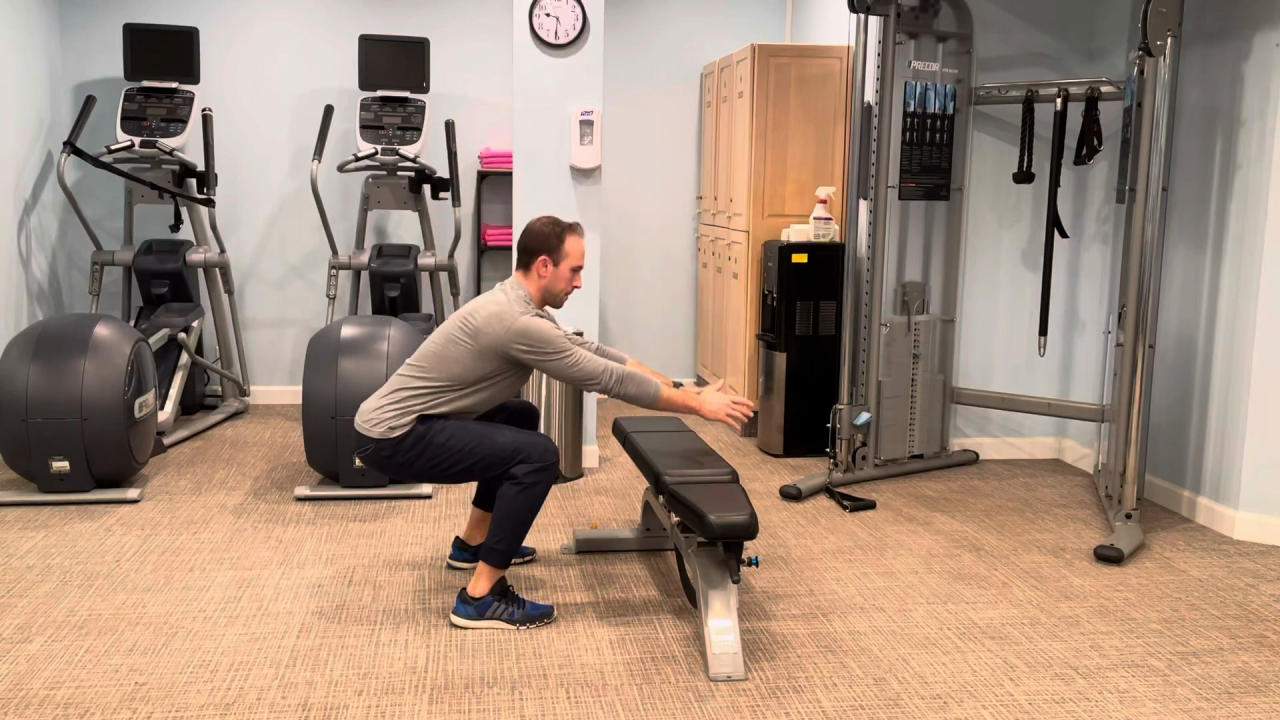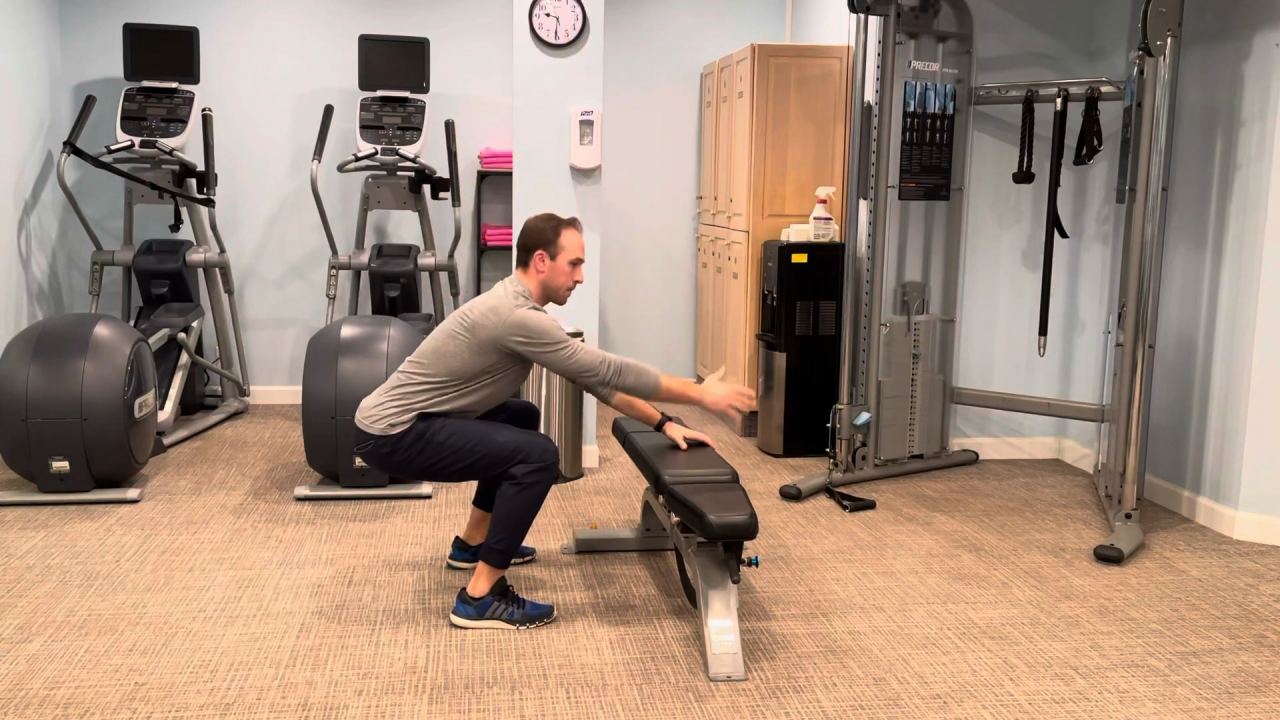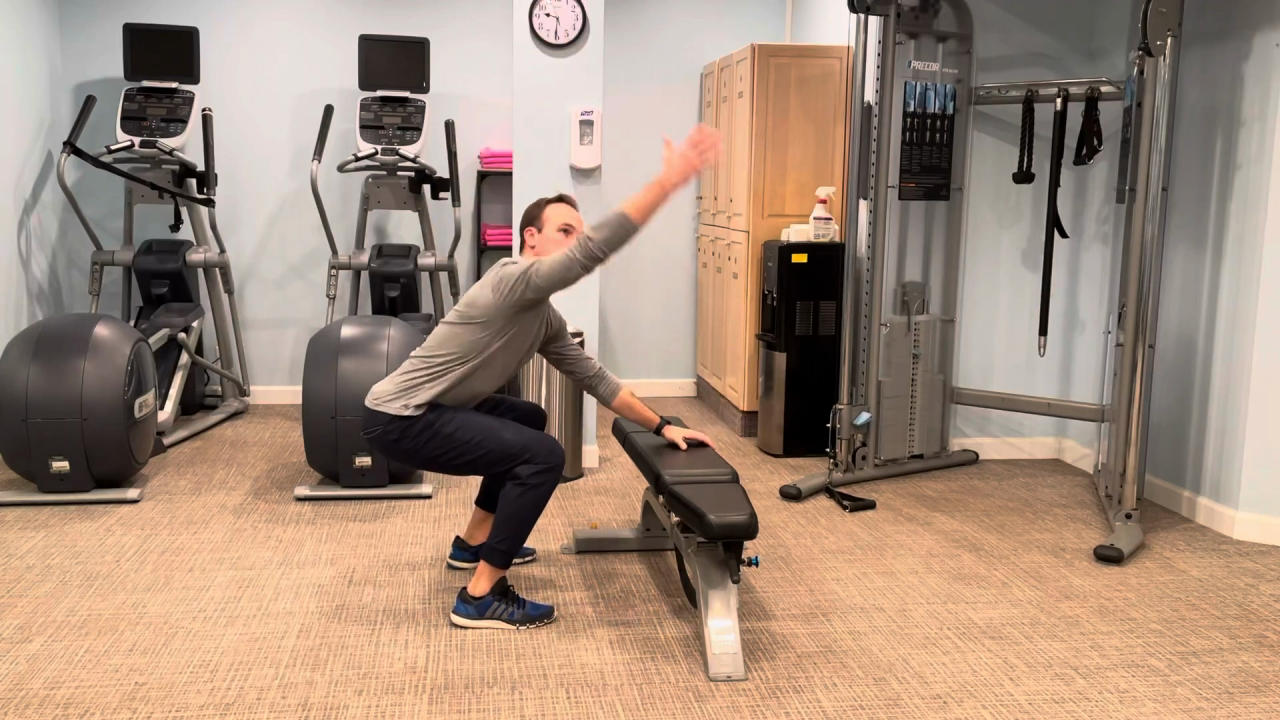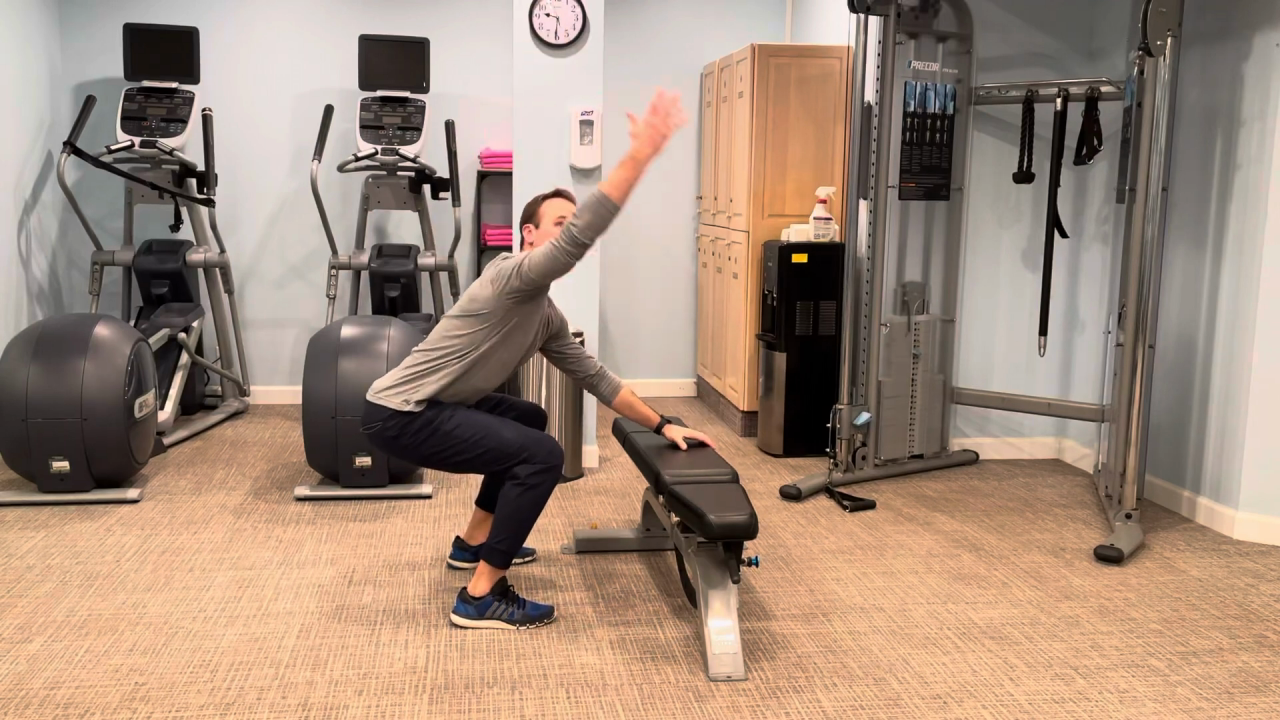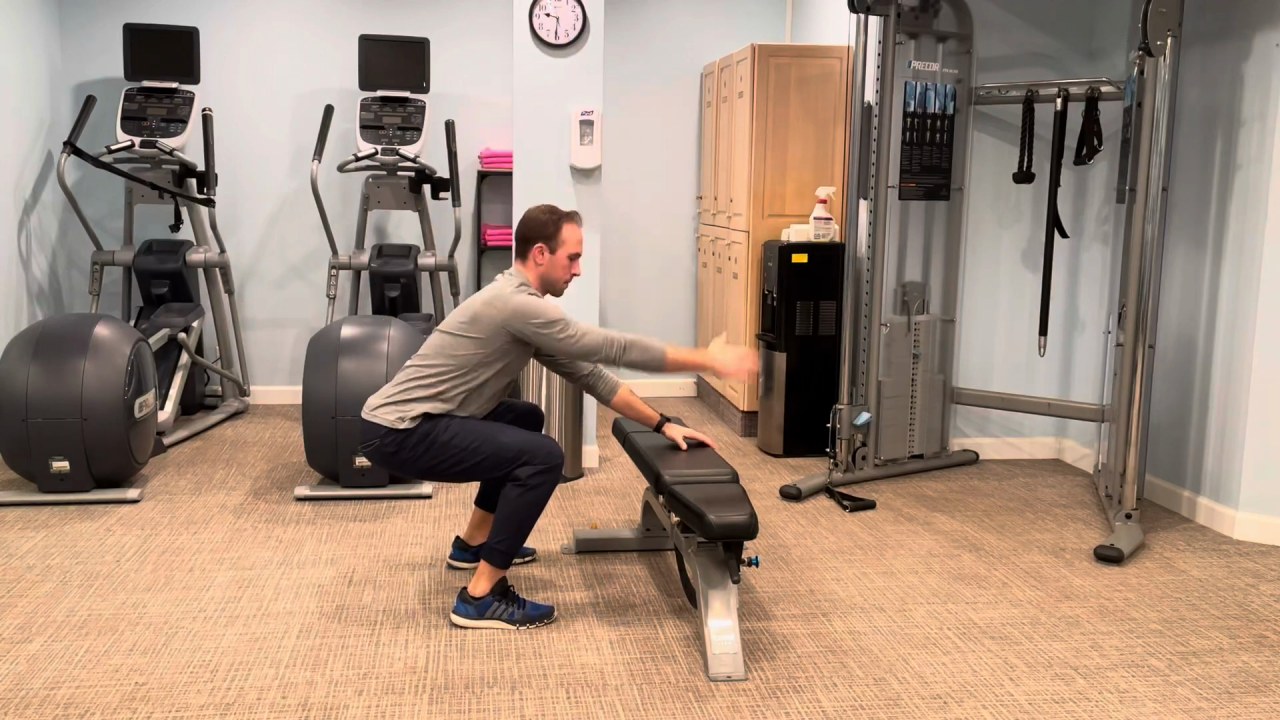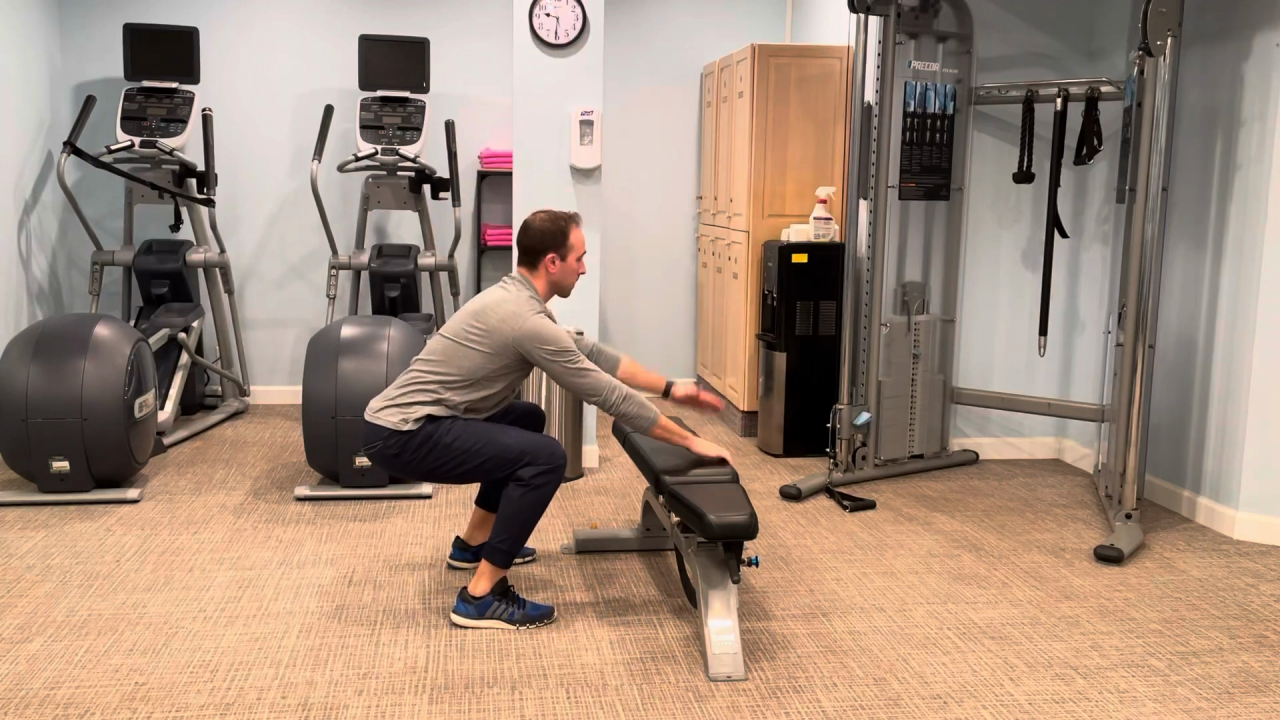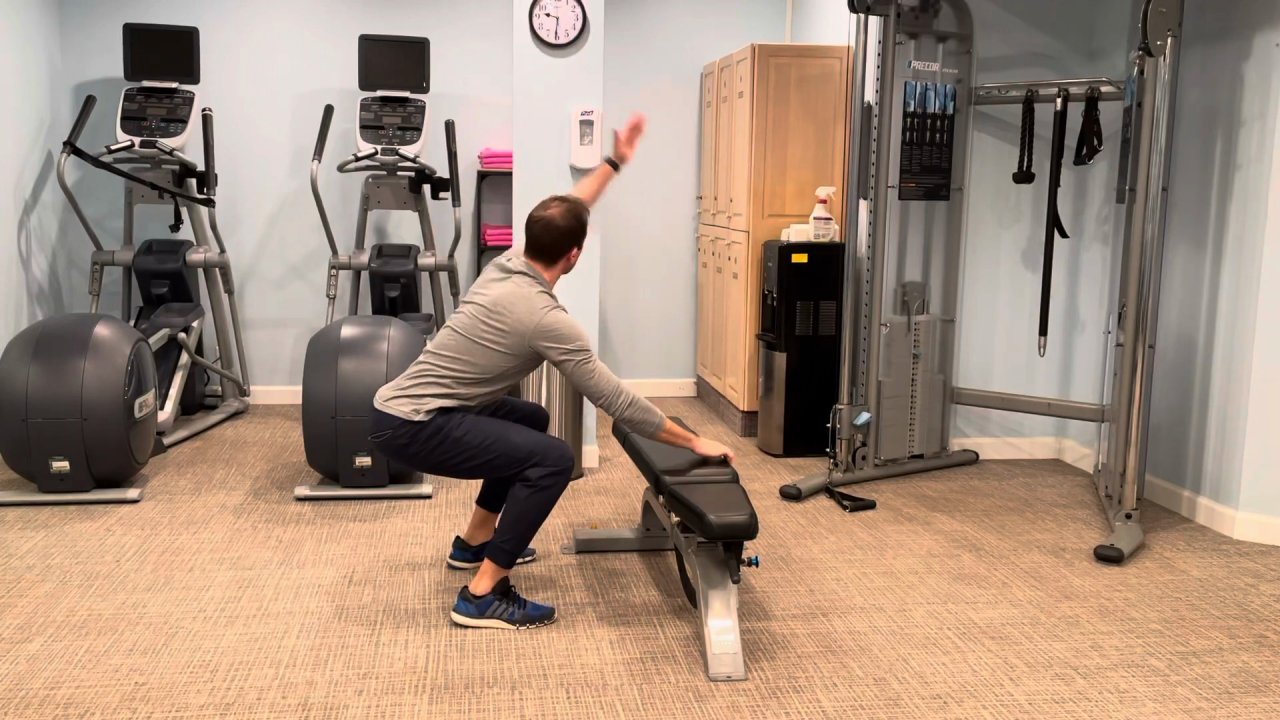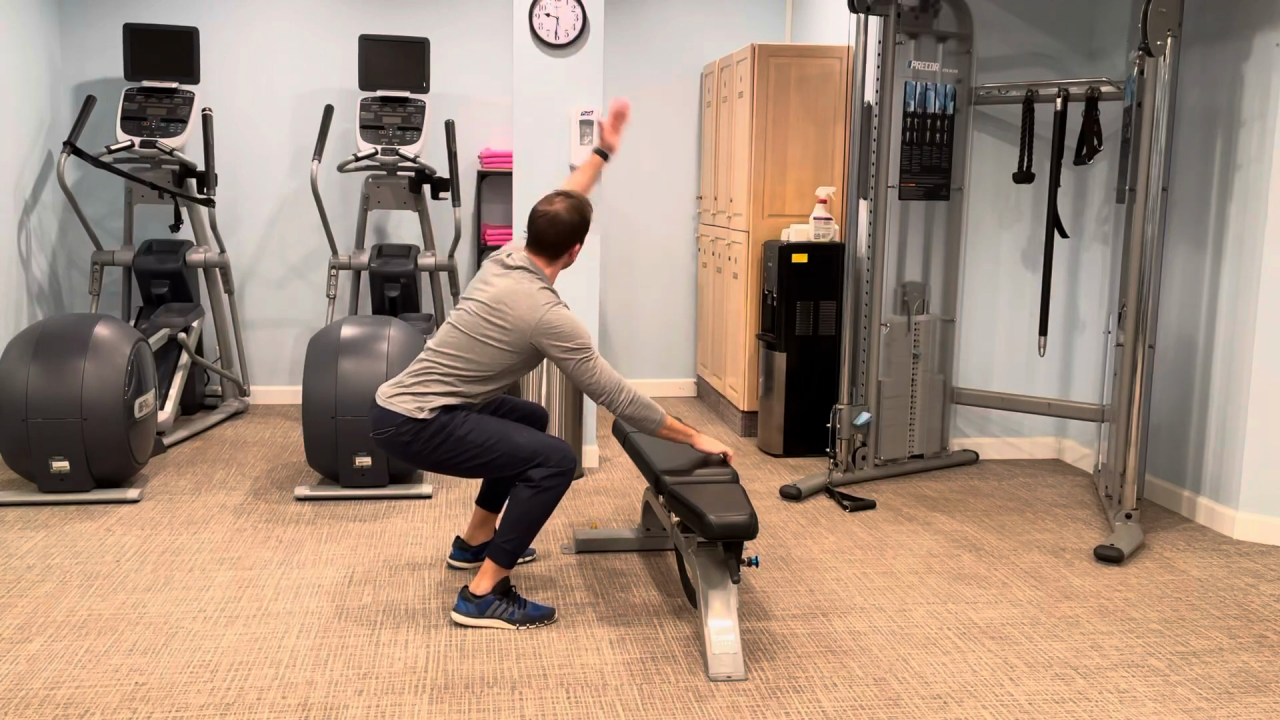
dt=0.4s
person 1, frame 1
left shoulder: (518, 306)
right shoulder: (518, 324)
left elbow: (594, 354)
right elbow: (607, 380)
left wrist: (678, 387)
right wrist: (697, 404)
left hip: (402, 419)
right hip: (391, 436)
left knee: (520, 419)
right knee: (537, 455)
left ankle: (474, 542)
right ankle: (480, 597)
person 1, frame 2
left shoulder: (518, 307)
right shoulder: (516, 317)
left elbow: (592, 375)
right elbow: (607, 371)
left wrist: (663, 423)
right wrist: (700, 394)
left hip: (404, 419)
right hip: (391, 434)
left knee: (521, 419)
right knee: (536, 455)
left ankle: (473, 542)
right ankle: (480, 596)
person 1, frame 3
left shoulder: (540, 314)
right shoulder: (516, 281)
left elbow: (594, 378)
right elbow: (593, 250)
left wrist: (660, 425)
right wrist: (668, 180)
left hip: (427, 411)
right hip: (399, 420)
left knee: (528, 421)
right knee: (541, 457)
left ankle: (475, 542)
right ankle: (480, 597)
person 1, frame 4
left shoulder: (545, 315)
right shoulder: (510, 277)
left elbow: (594, 376)
right elbow: (576, 235)
left wrist: (661, 424)
right wrist: (639, 153)
left hip: (431, 407)
right hip: (399, 415)
left knee: (528, 421)
right knee: (540, 455)
left ankle: (474, 542)
right ankle: (480, 596)
person 1, frame 5
left shoulder: (523, 309)
right shoulder: (518, 305)
left elbow: (588, 372)
right elbow: (614, 348)
left wrist: (661, 423)
right wrist: (705, 359)
left hip: (412, 419)
right hip: (397, 433)
left knee: (526, 420)
right knee: (541, 457)
left ankle: (474, 542)
right ankle: (481, 597)
person 1, frame 6
left shoulder: (516, 299)
right shoulder: (526, 321)
left elbow: (591, 354)
right elbow: (608, 395)
left wrist: (669, 388)
right wrist: (690, 441)
left hip: (407, 420)
right hip: (400, 435)
left knee: (526, 420)
right knee: (544, 457)
left ankle: (474, 542)
right ankle: (481, 597)
person 1, frame 7
left shoulder: (503, 267)
right shoulder: (543, 319)
left elbow: (562, 218)
right elbow: (617, 401)
left wrist: (614, 162)
right wrist: (694, 442)
left hip: (408, 408)
right hip: (409, 426)
left knee: (528, 423)
right knee: (551, 460)
left ankle: (475, 543)
right ankle: (482, 596)
person 1, frame 8
left shoulder: (502, 263)
right shoulder: (546, 315)
left elbow: (552, 213)
right elbow: (617, 397)
left wrist: (603, 151)
right wrist: (694, 437)
left hip: (407, 404)
right hip: (413, 423)
left knee: (530, 421)
right knee: (554, 460)
left ankle: (475, 542)
right ankle: (482, 595)
